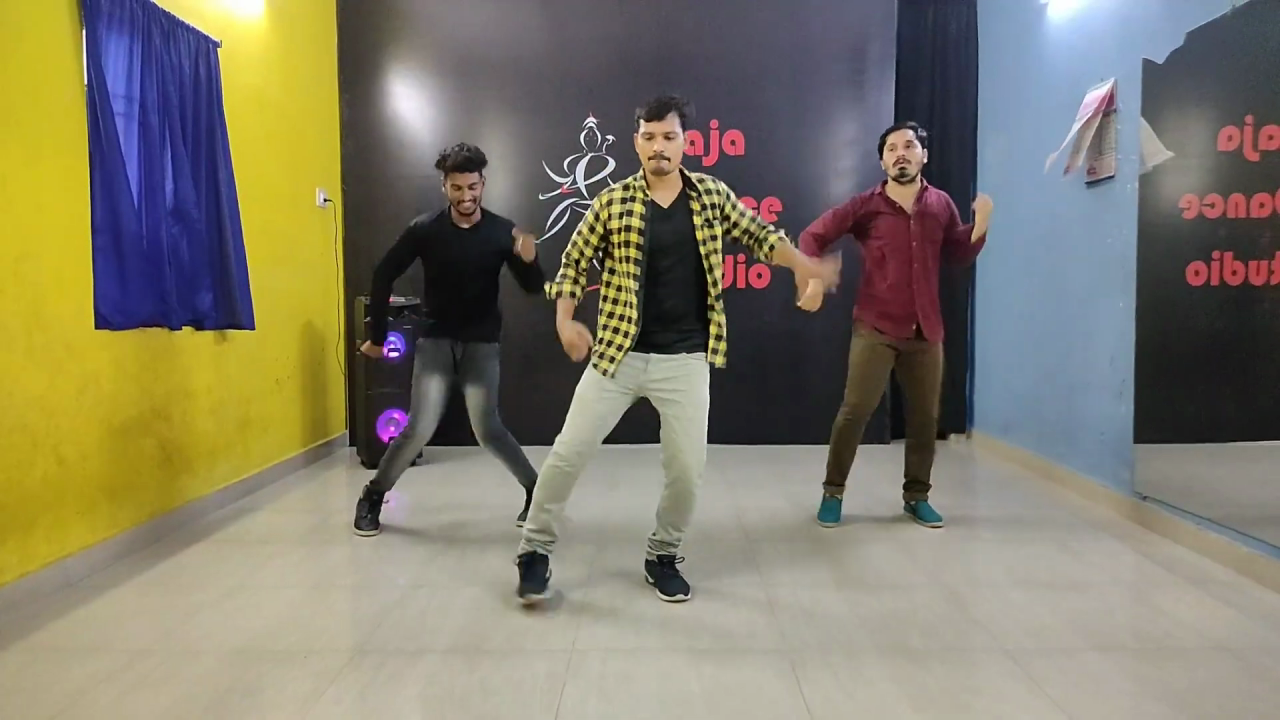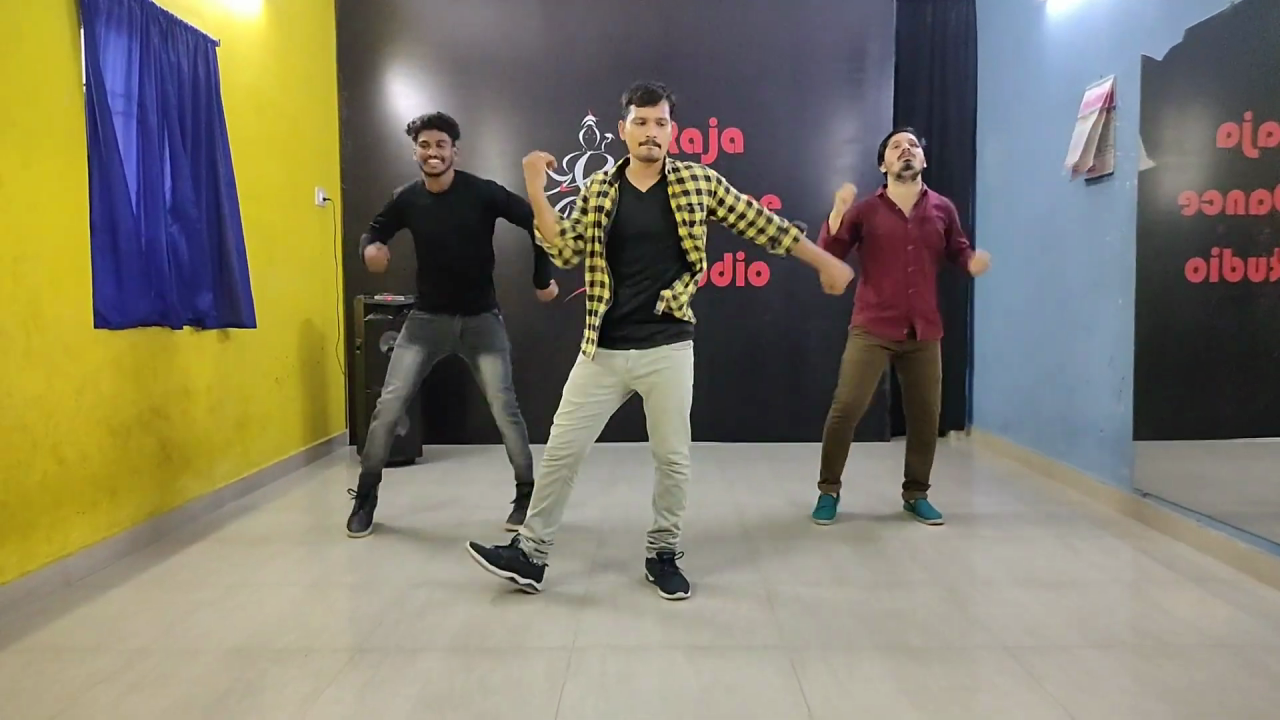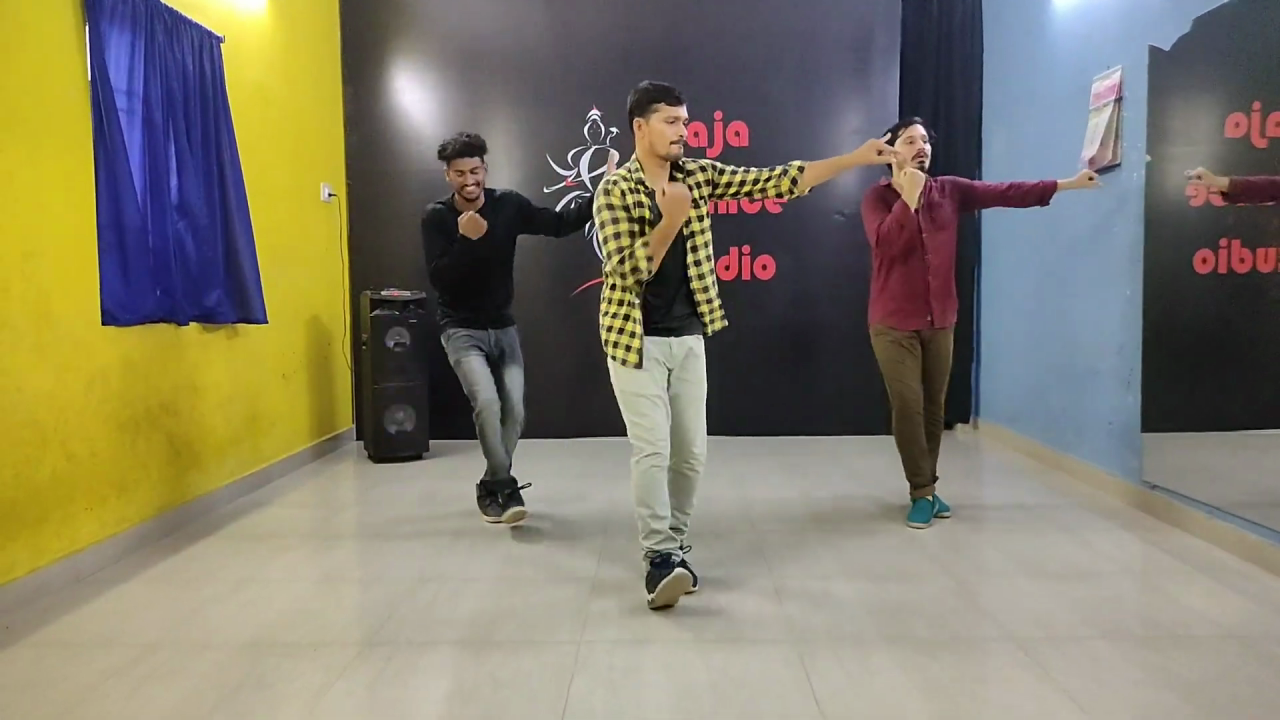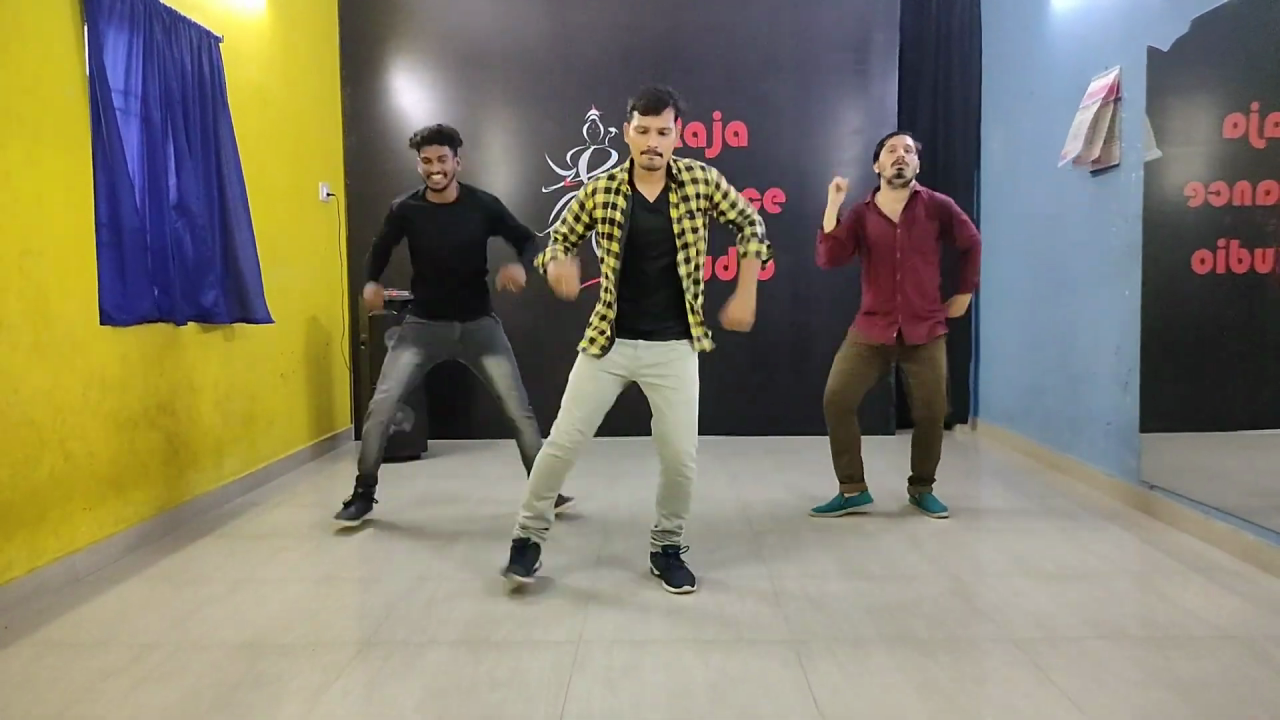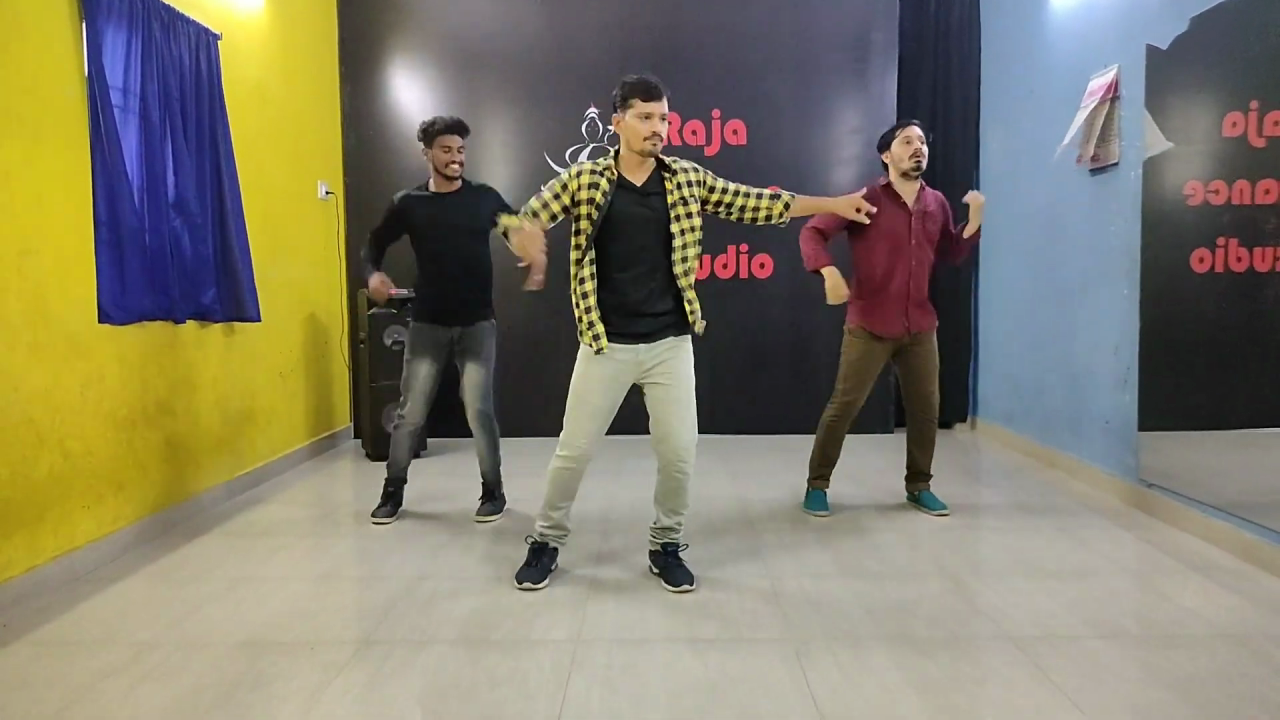
dt=0.7s
person 1, frame 1
left shoulder: (711, 196)
right shoulder: (613, 203)
left elbow: (760, 237)
right elbow: (573, 265)
left wrist: (806, 265)
right wrist: (564, 319)
left hip: (687, 360)
right hip: (620, 354)
left knee: (686, 471)
right knee: (569, 452)
left ankle: (662, 557)
right ankle: (535, 551)
person 1, frame 2
left shoulder: (699, 182)
right shoulder: (598, 188)
left elbow: (758, 222)
right elbow: (564, 254)
left wrist: (823, 260)
right wrist: (536, 190)
left hip: (668, 349)
right hip: (606, 348)
left knee: (672, 459)
right knee: (562, 449)
left ankle: (662, 554)
right ankle: (529, 553)
person 1, frame 3
left shoulder: (698, 175)
right shoulder: (615, 189)
left elbow: (775, 180)
right elbow: (633, 272)
left wrist: (857, 159)
right wrist: (668, 221)
left hip: (687, 337)
right hip: (633, 338)
left knee: (690, 451)
right knee: (651, 447)
left ankle: (672, 546)
right ankle: (665, 557)
person 1, frame 4
left shoulder: (701, 182)
right shoulder: (601, 190)
left elbow: (752, 226)
right elbow: (560, 240)
left wrist: (745, 295)
right wrist: (557, 266)
left hip: (675, 347)
right hip: (609, 342)
left knee: (680, 457)
right knee: (565, 442)
left ankle: (666, 547)
right ankle: (527, 539)
person 1, frame 5
left shoulder: (685, 178)
right shoulder: (585, 179)
left elbow: (751, 204)
right elbow: (536, 214)
left wrist: (828, 203)
right wrist: (528, 241)
left hip: (669, 345)
right hip: (605, 344)
left knee: (678, 454)
right knee: (576, 448)
left ankle: (664, 546)
right ankle: (546, 541)
person 2, frame 1
left shoulder: (502, 230)
right shoulder: (424, 230)
left elbow: (534, 287)
right elbow: (384, 274)
left wrist: (530, 260)
right wrist: (376, 334)
left hip: (482, 344)
right hip: (436, 342)
left knee: (486, 428)
right knee: (421, 429)
left ankle: (536, 491)
right ankle: (372, 500)
person 2, frame 2
left shoulder: (485, 192)
right shoulder: (406, 199)
left elbow: (537, 222)
right elbow: (374, 231)
left wrist: (543, 279)
right wrist: (370, 249)
left hip: (480, 319)
right hip: (427, 319)
left knee: (504, 409)
right knee: (388, 406)
left ankle: (527, 492)
right ankle: (366, 495)
person 2, frame 3
left shoulder: (509, 205)
right shoulder: (437, 217)
left elbow: (561, 224)
right elbow: (438, 279)
right wrist: (467, 239)
left hip: (503, 328)
right hip: (461, 330)
left knee: (513, 411)
right knee: (487, 403)
left ankle: (492, 488)
right ankle: (505, 489)
person 2, frame 4
left shoulder: (485, 206)
right shoulder: (405, 210)
left elbow: (525, 239)
right elbow: (380, 251)
left wrist: (520, 266)
right wrist: (372, 283)
left hip: (478, 324)
right hip: (424, 324)
left knee: (517, 405)
right knee: (382, 404)
right ankle: (363, 493)
person 2, frame 5
left shoulder: (484, 198)
right shoulder: (408, 203)
left elbow: (516, 233)
right elbow: (374, 246)
right wrist: (372, 274)
left hip: (477, 324)
right hip: (428, 325)
left knee: (479, 410)
right knee: (412, 412)
left ankle: (493, 490)
right ankle: (393, 489)
person 3, frame 1
left shoulder: (941, 204)
right shoulder: (866, 205)
left elbow: (960, 253)
right elbow: (813, 237)
left wrist: (980, 226)
right wrist: (813, 278)
left hip: (925, 330)
right hip: (876, 328)
left knee: (925, 417)
right knee: (857, 407)
left ankle: (916, 496)
right ankle: (833, 492)
person 3, frame 2
left shoulder: (942, 209)
right shoulder: (865, 209)
left elbow: (957, 251)
right elbow: (830, 252)
left wrist: (974, 260)
right wrist: (837, 214)
left hip: (924, 331)
right hip: (872, 329)
left knee: (925, 416)
right knee: (847, 407)
left ankle: (916, 494)
right ankle: (828, 490)
person 3, frame 3
left shoulder: (951, 190)
right shoulder: (878, 196)
left elbow: (1005, 194)
right elbow: (886, 246)
left wrist: (1068, 184)
right wrist: (908, 197)
left hip: (939, 319)
right hip: (893, 321)
left knee: (934, 405)
right knee: (908, 403)
left ankle: (927, 485)
right ankle: (920, 492)
person 3, frame 4
left shoulder: (938, 207)
right shoulder: (860, 215)
left elbow: (970, 245)
right elbow: (829, 261)
left wrist: (964, 292)
right wrist: (832, 209)
left hip: (925, 333)
right hip: (870, 330)
left knee: (931, 414)
right knee: (836, 400)
left ankle: (922, 488)
right ankle: (853, 491)
person 3, frame 5
left shoulder: (937, 204)
right shoulder: (869, 200)
left elbow: (952, 250)
right elbow: (812, 232)
left wrist: (975, 221)
right wrist: (828, 272)
left hip: (920, 325)
right hip: (869, 325)
left knee: (925, 407)
right knee: (844, 405)
left ankle: (918, 485)
right ankle: (818, 483)
